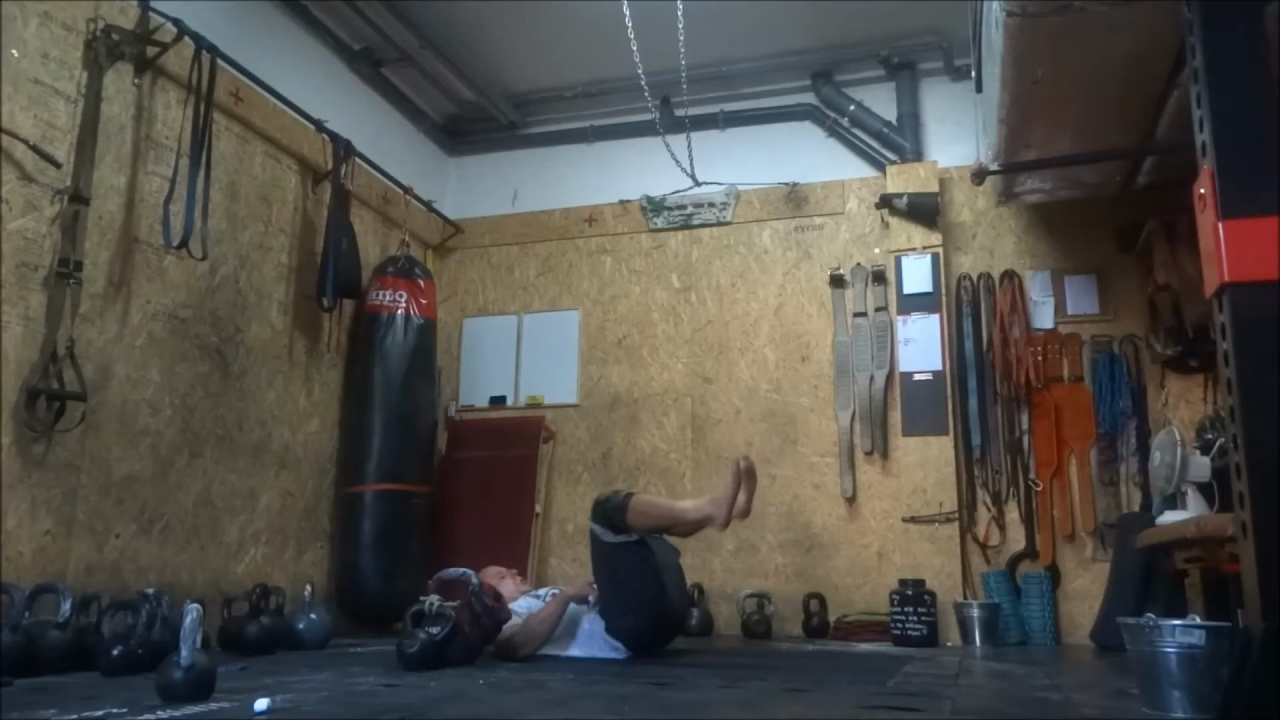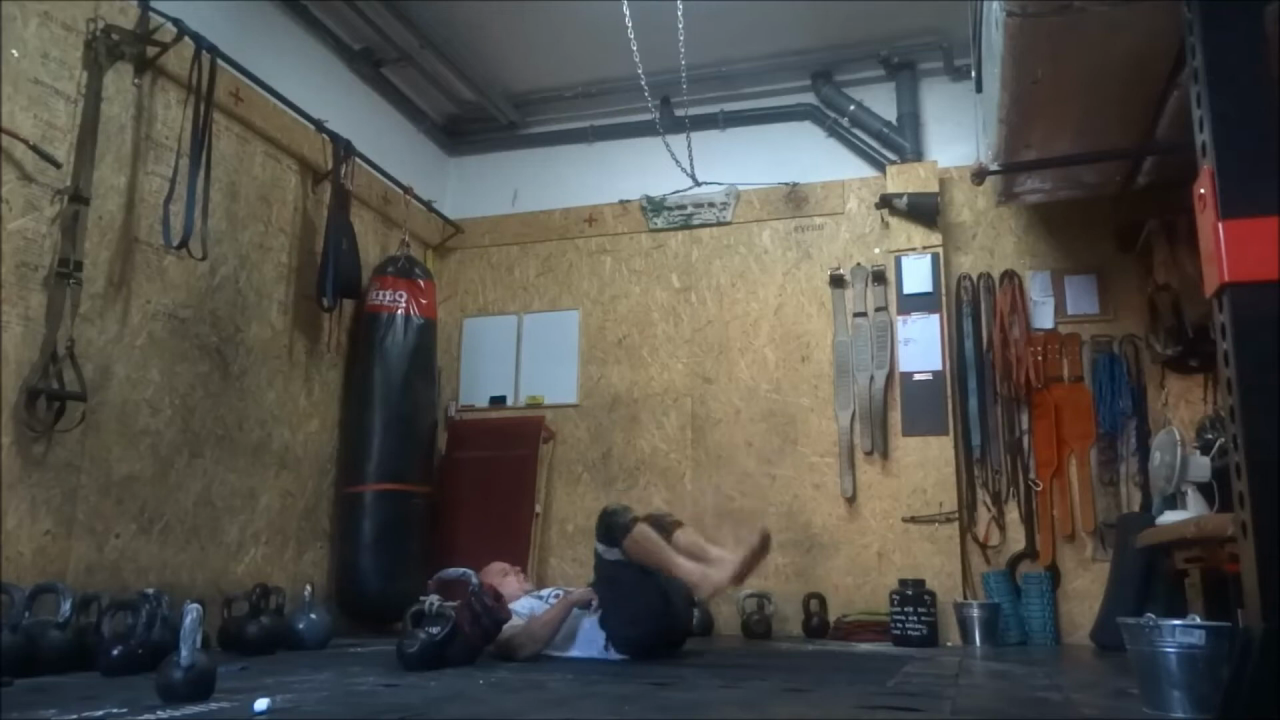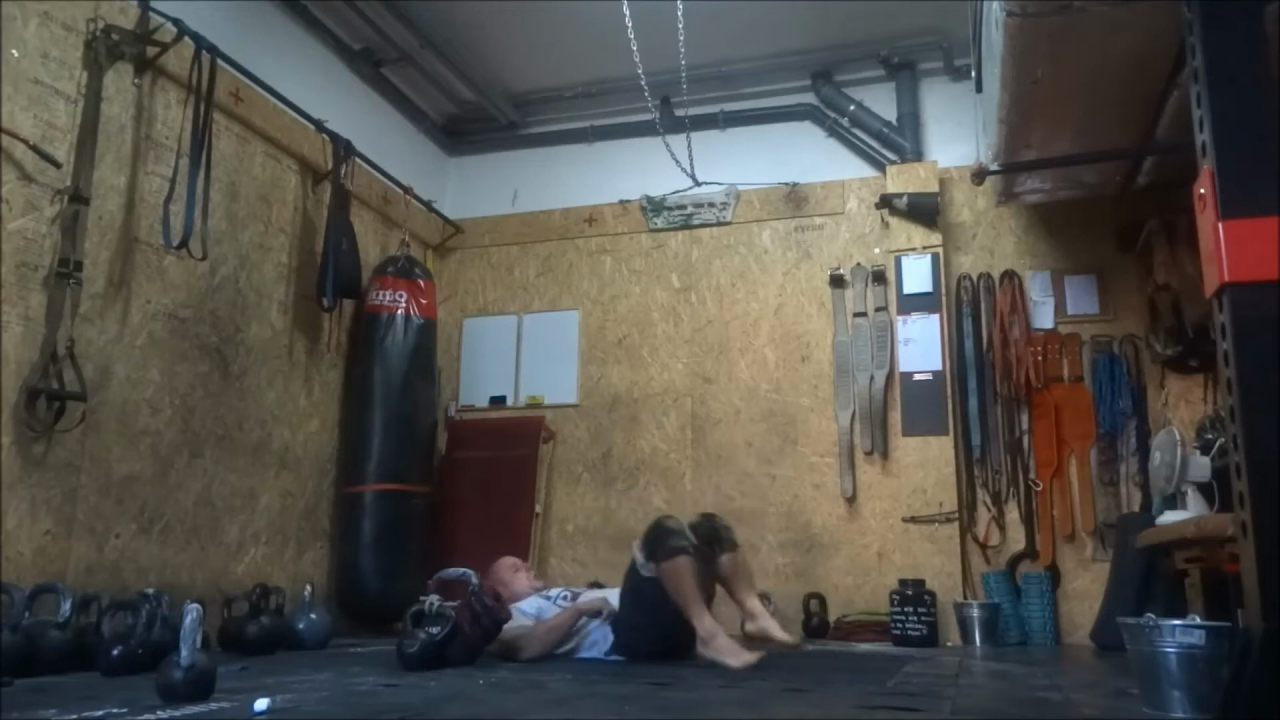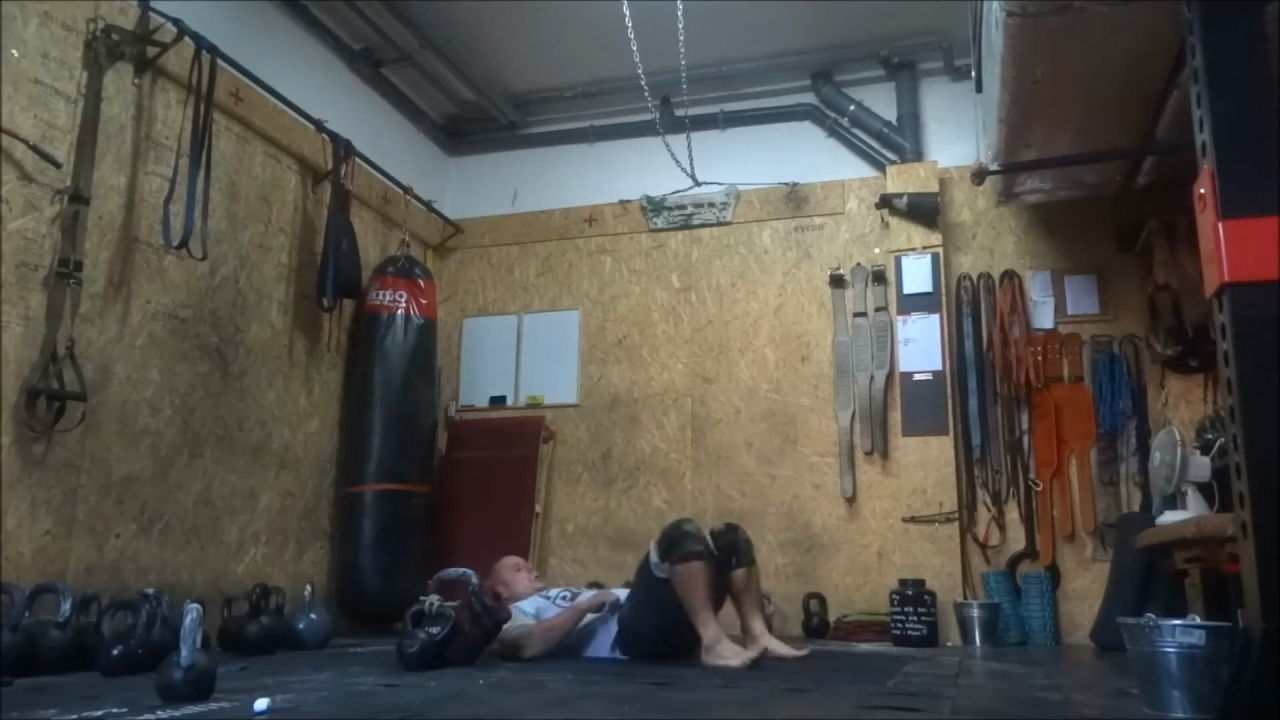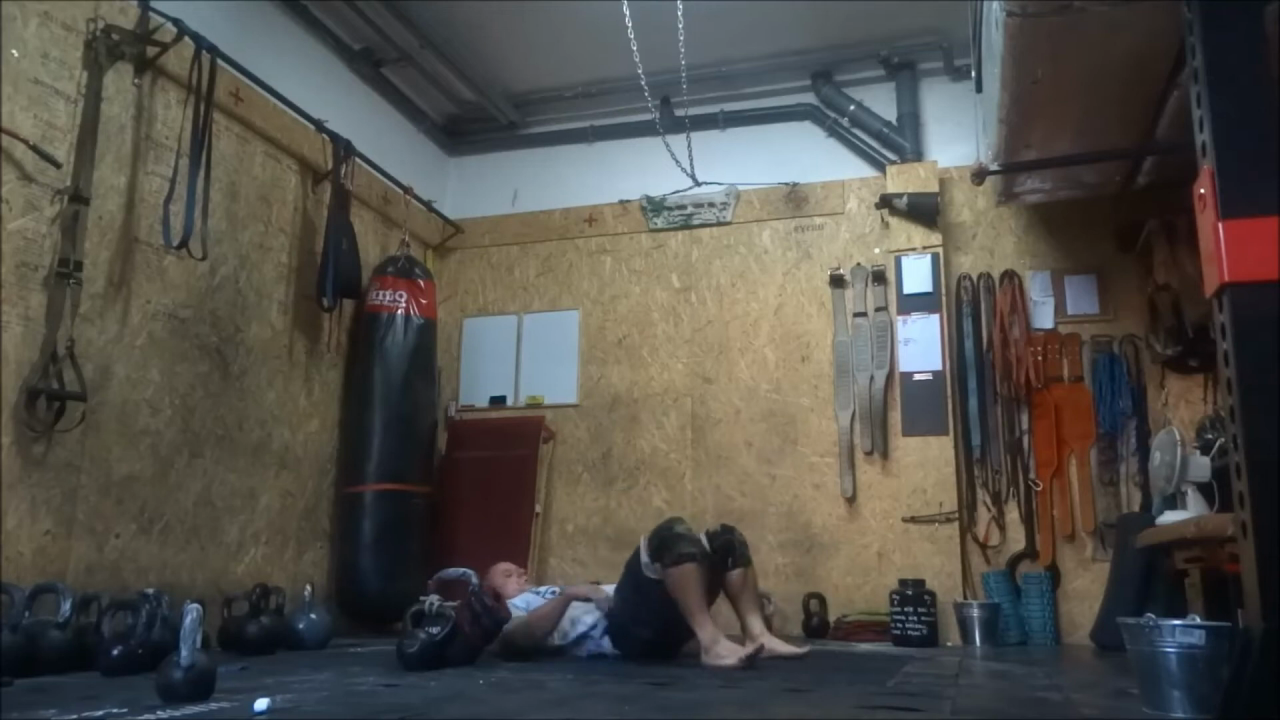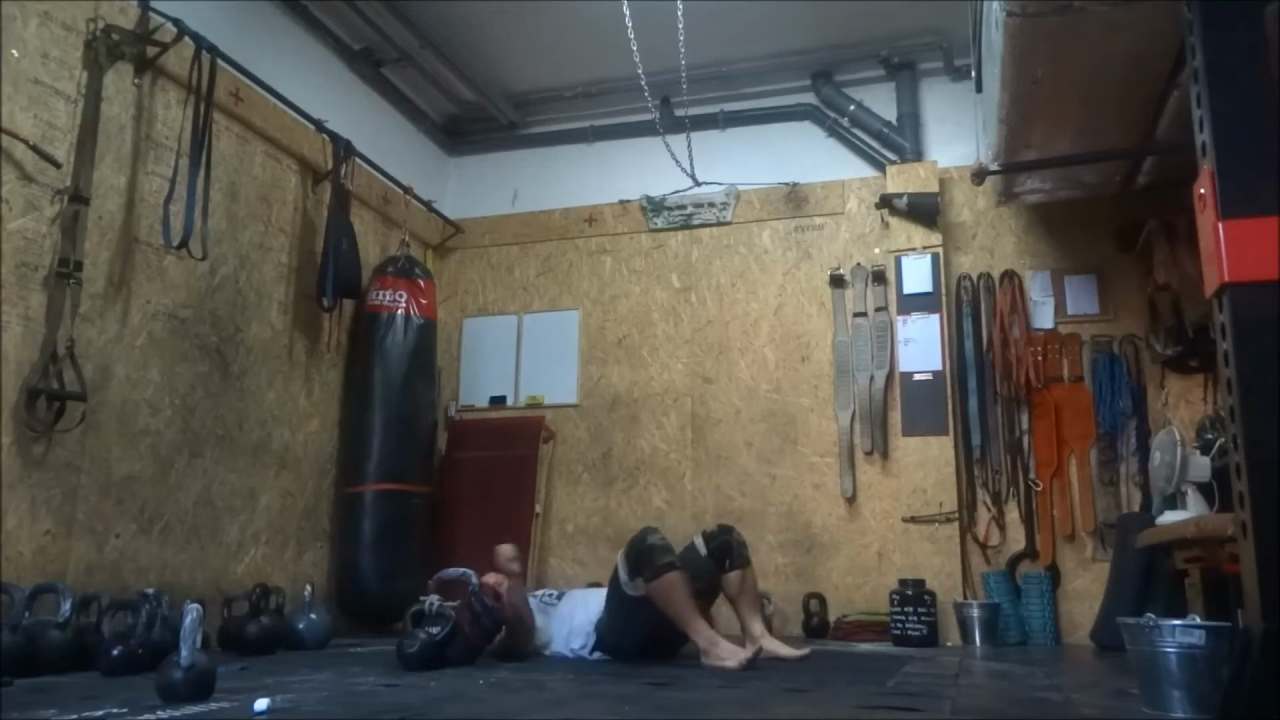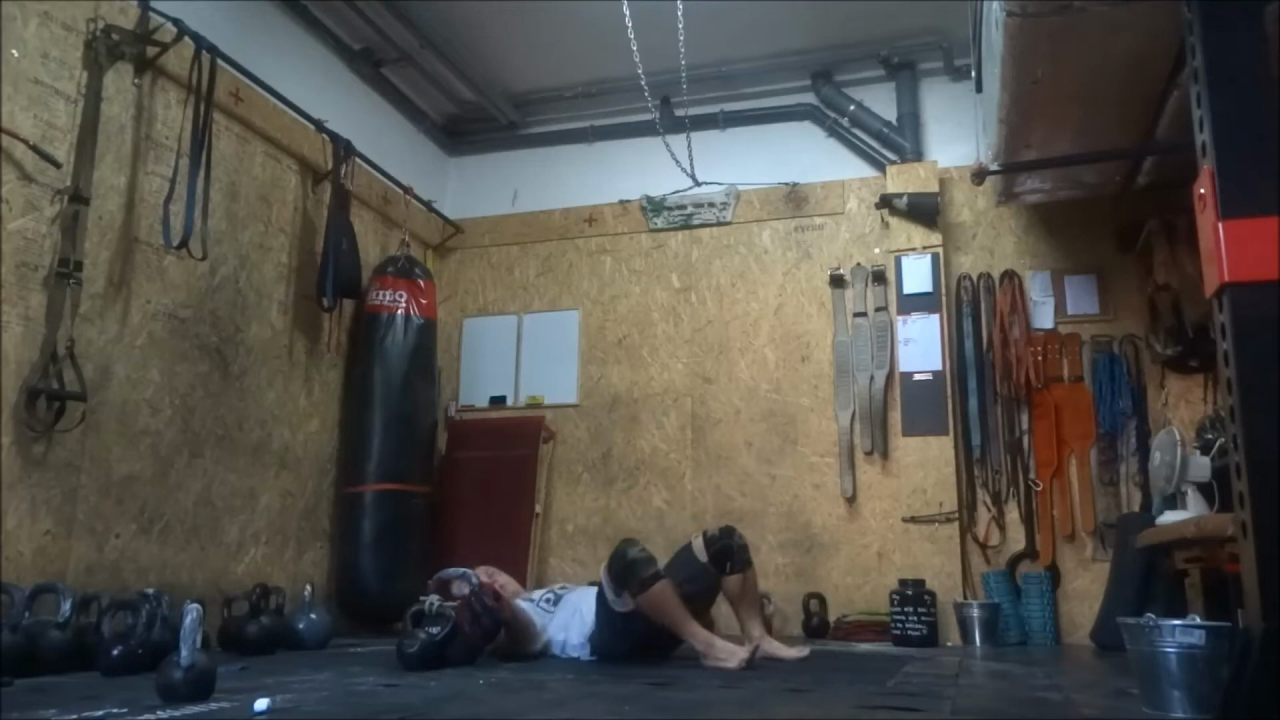
dt=0.2s
person 1, frame 1
left shoulder: (541, 598)
right elbow: (519, 646)
right wrist: (566, 596)
left hip: (657, 616)
right hip: (627, 630)
right knee: (610, 506)
left ankle: (719, 509)
right ankle: (711, 509)
person 1, frame 2
left shoulder: (545, 597)
right shoulder: (507, 616)
right elbow: (519, 647)
right wrist: (569, 600)
right hip: (627, 633)
left knee: (656, 522)
right knee: (614, 518)
left ankle: (724, 562)
right ankle: (700, 578)
person 1, frame 3
left shoulder: (556, 597)
right shoulder: (515, 616)
right elbow: (524, 649)
right wrist: (580, 608)
left hip: (671, 625)
right hip: (630, 636)
left knee: (707, 526)
right knee: (665, 530)
left ankle: (757, 618)
right ankle: (710, 637)
person 1, frame 4
left shoulder: (557, 598)
right shoulder: (515, 615)
right elbow: (525, 647)
right wrist: (586, 605)
left hip: (669, 626)
right hip: (632, 633)
left knee: (729, 537)
right knee: (682, 534)
left ankle: (758, 636)
right ankle: (714, 643)
person 1, frame 5
left shoulder: (547, 595)
right shoulder: (510, 613)
right elbow: (526, 638)
right wrist: (571, 595)
left hip: (657, 623)
right hip: (622, 629)
left knee: (724, 539)
right knee: (673, 531)
left ankle: (758, 636)
right ankle: (712, 643)
person 1, frame 6
left shoulder: (555, 602)
right shoulder: (510, 621)
right elbow: (521, 638)
right wrist: (511, 575)
left hip: (654, 624)
right hip: (616, 634)
left knee: (721, 539)
right knee: (647, 543)
left ankle: (758, 637)
right ankle: (711, 645)
person 1, frame 7
left shoulder: (553, 593)
right shoulder: (513, 619)
right elbow: (524, 637)
left hip: (650, 622)
right hip: (614, 637)
left knee: (722, 541)
right knee: (627, 554)
left ankle: (757, 638)
right ankle: (709, 647)
